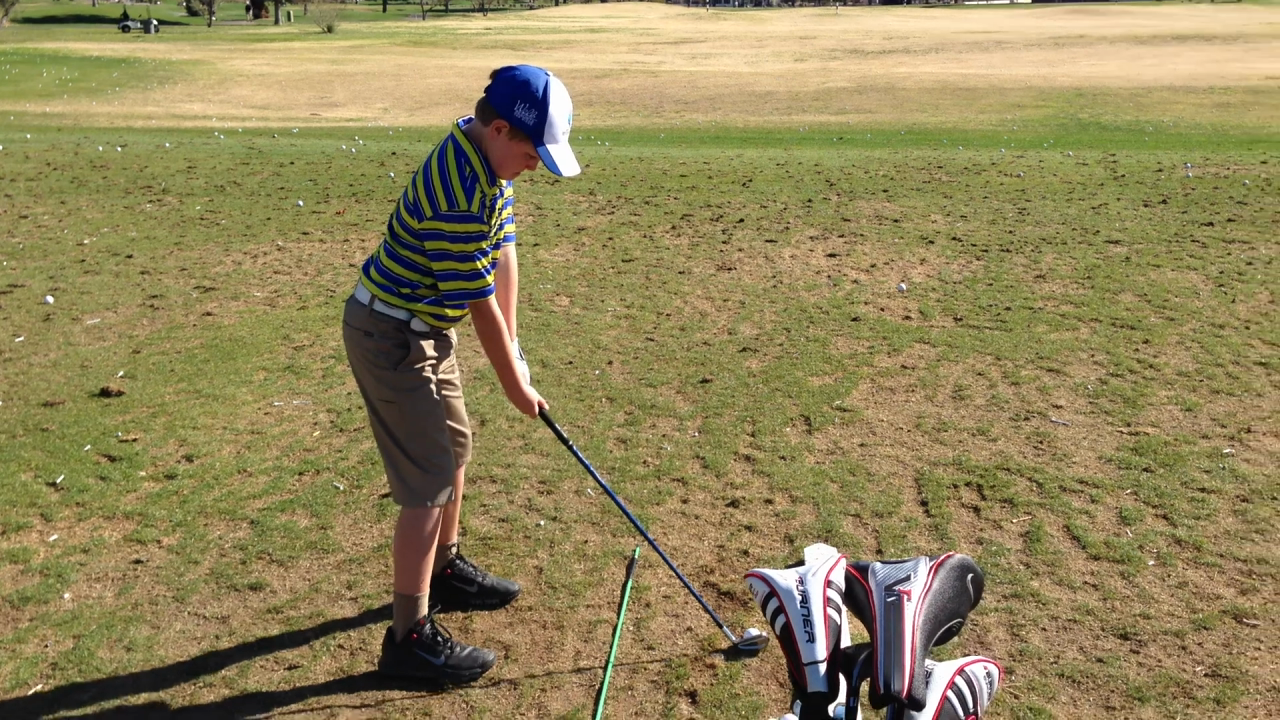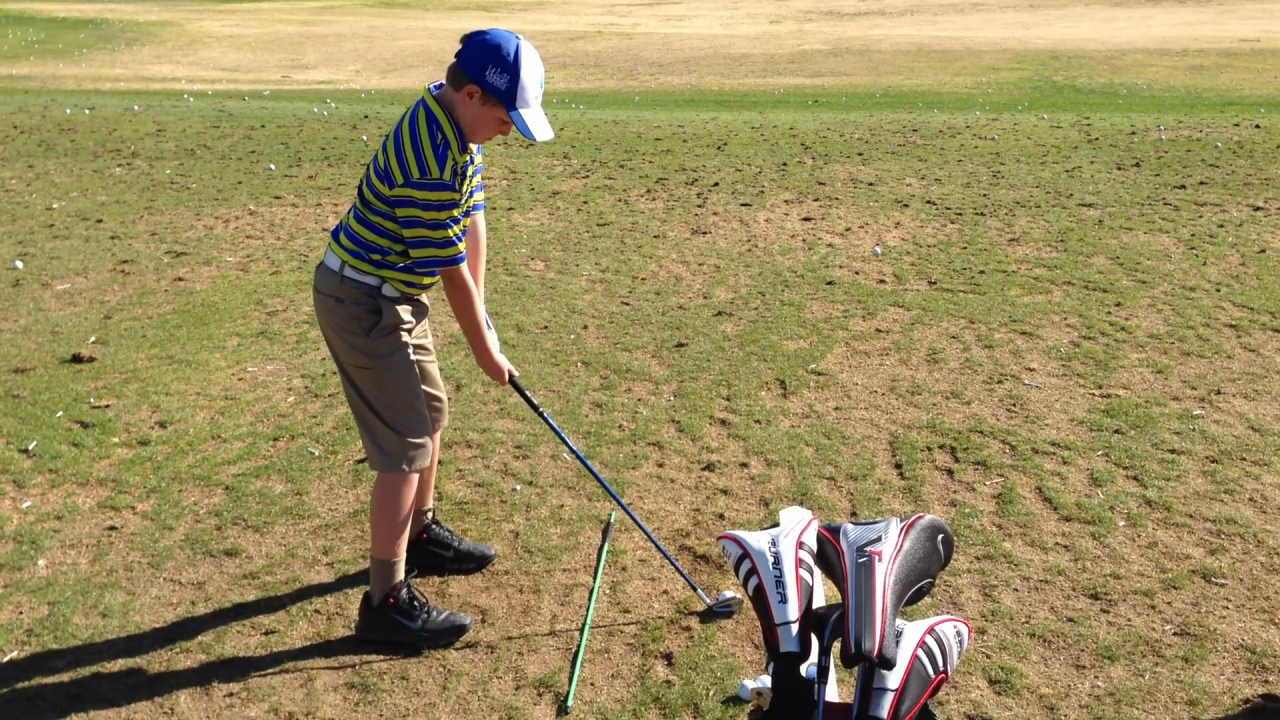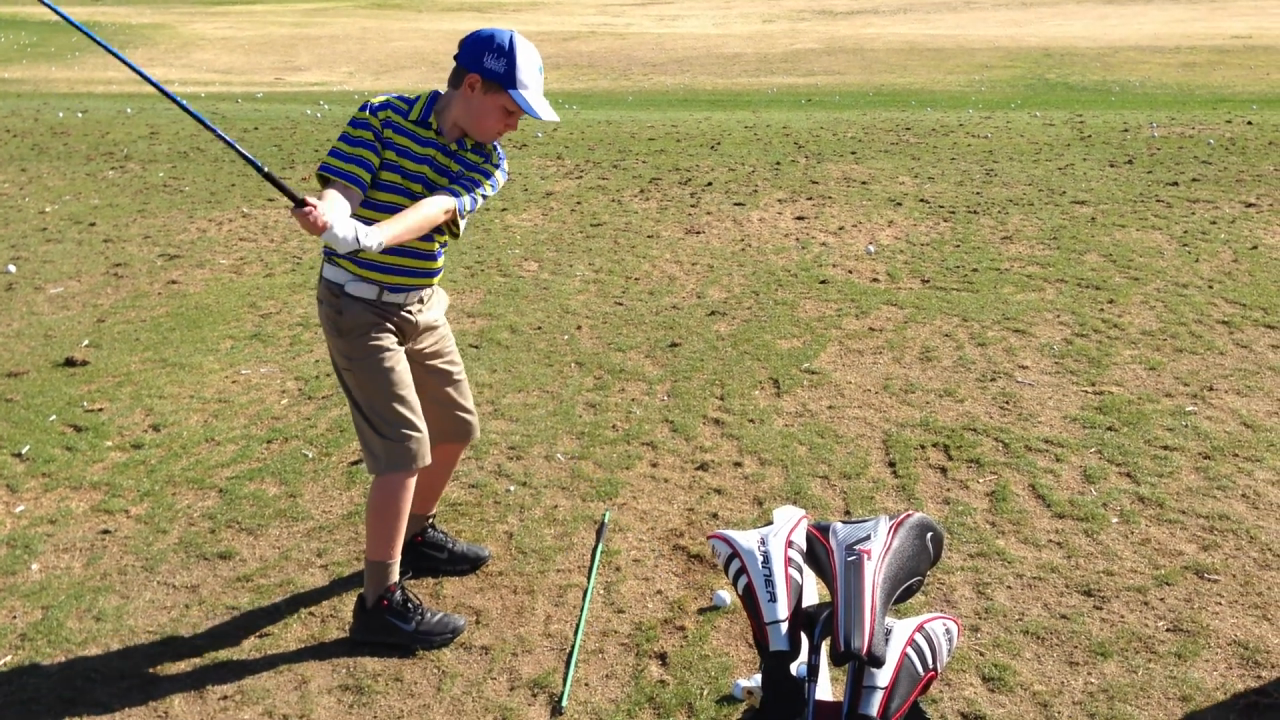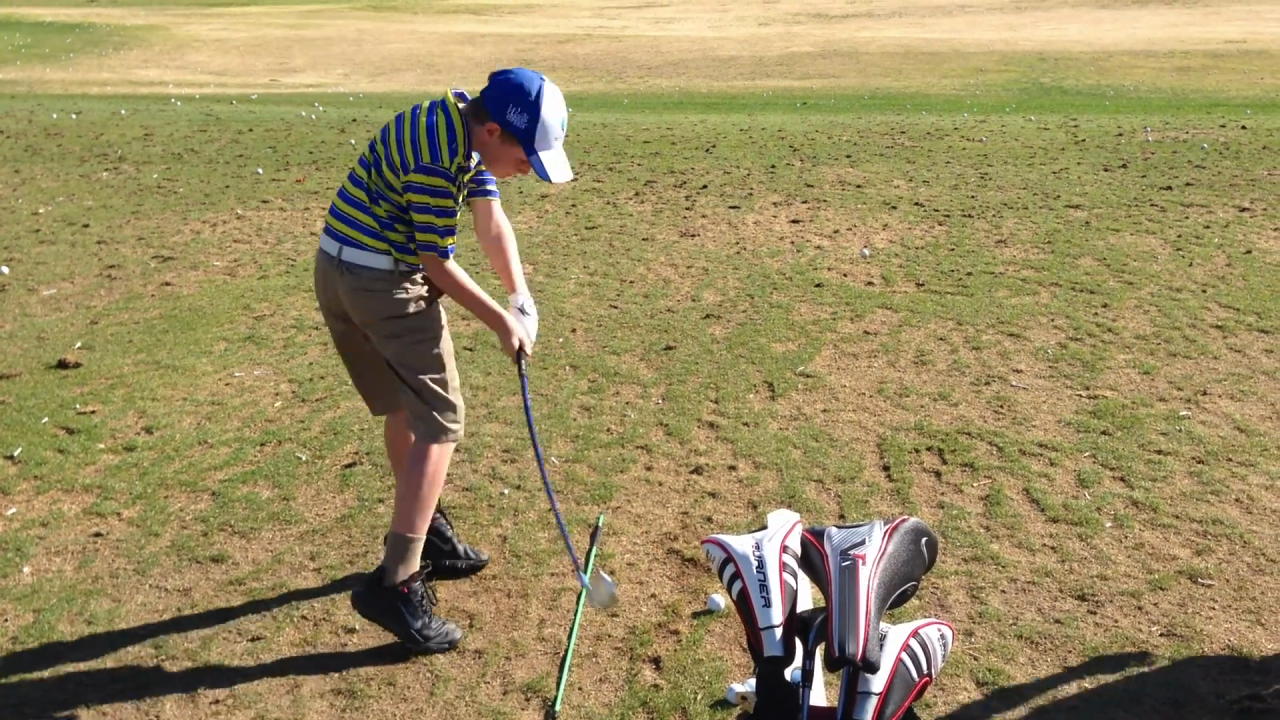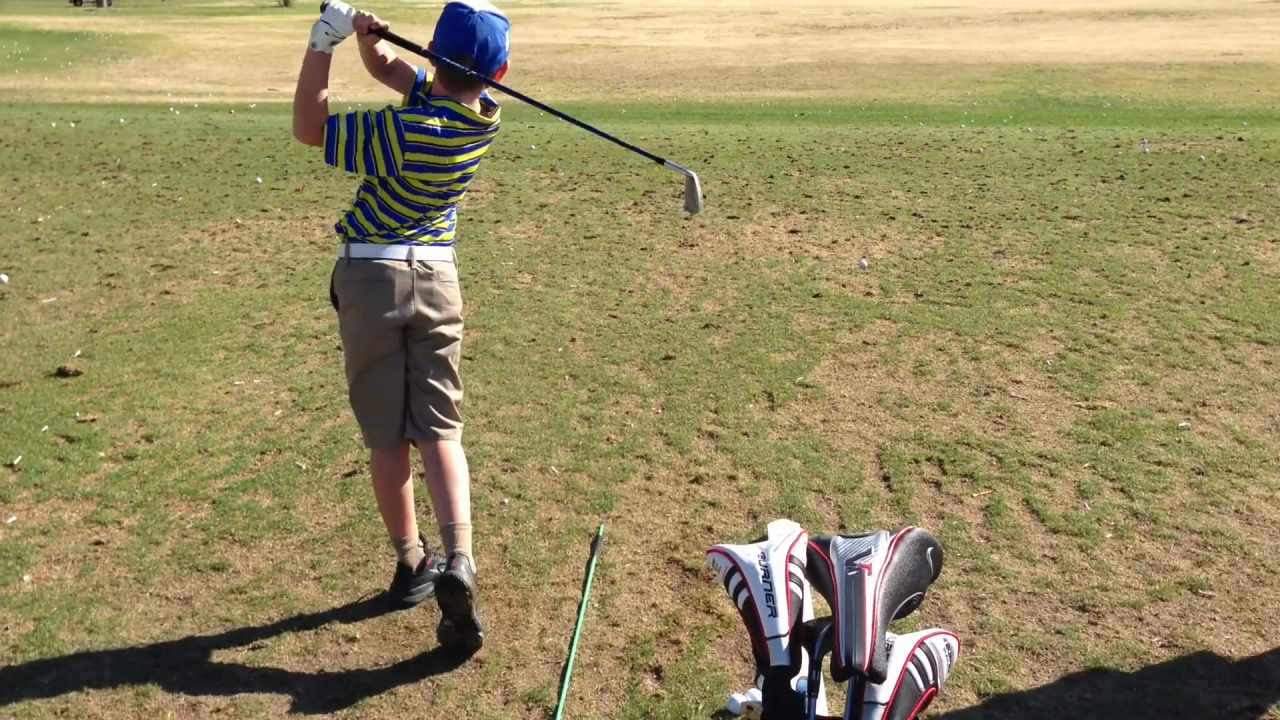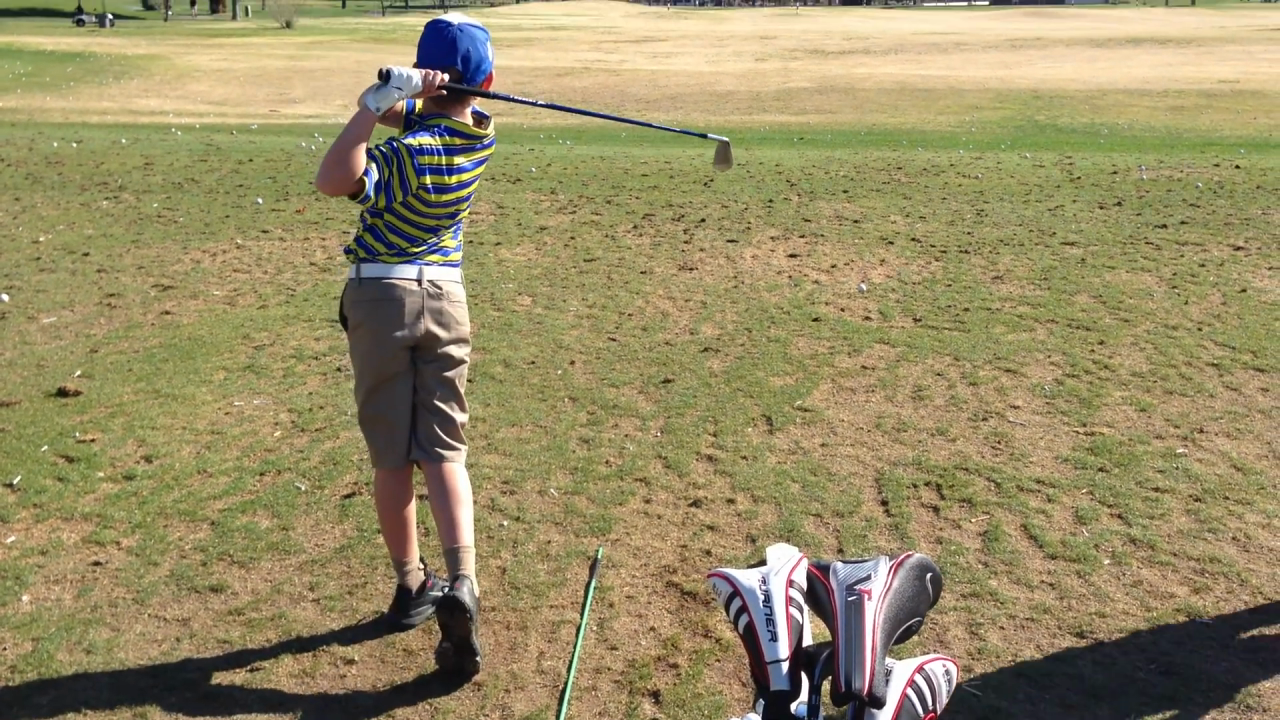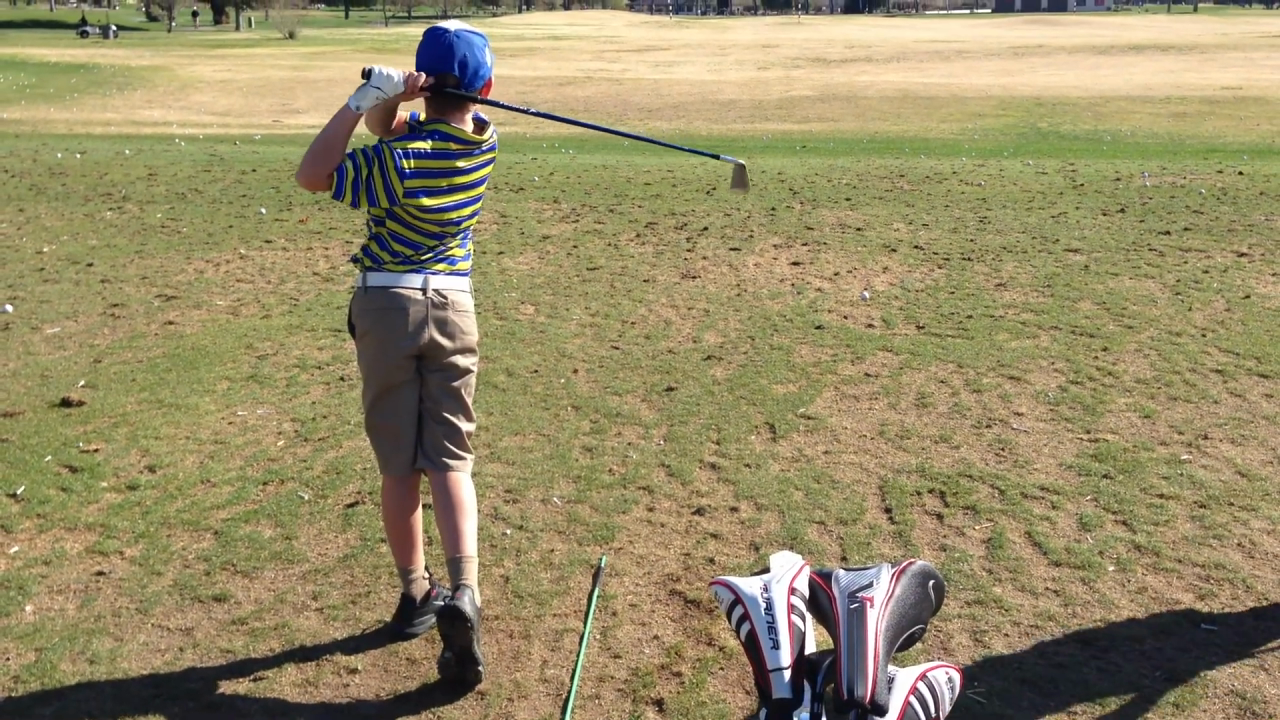
dt=0.7s
person 1, frame 1
left shoulder: (486, 158)
right shoulder: (460, 193)
left elbow: (504, 253)
right elbow: (480, 302)
left wrist: (514, 347)
right wrist: (514, 383)
left hip: (423, 326)
right hip: (391, 335)
left knee: (453, 447)
right knee: (428, 480)
left ankle: (444, 569)
right ankle: (410, 637)
person 1, frame 2
left shoulder: (453, 122)
right shoulder: (431, 160)
left elbow: (473, 221)
right elbow: (452, 269)
left wrist: (481, 315)
right wrist: (484, 350)
left hip: (394, 293)
right hip: (362, 302)
left knee: (429, 413)
right knee: (405, 445)
left ankle: (420, 533)
right ankle: (387, 601)
person 1, frame 3
left shoulder: (486, 164)
right shoulder: (383, 116)
left elbow: (437, 208)
right elbow: (337, 184)
left wrist: (371, 237)
right wrist: (328, 213)
left hip: (420, 303)
right hip: (358, 305)
left knee: (455, 428)
right knee: (405, 449)
left ankle: (415, 537)
right ankle: (380, 603)
person 1, frame 4
left shoulder: (454, 114)
right shoulder: (435, 162)
left elbow: (491, 220)
right elbow: (433, 264)
left wrist: (521, 298)
right wrist: (498, 319)
left hip: (338, 273)
right hip: (385, 284)
left knee: (407, 407)
right knee: (439, 422)
left ankle: (423, 532)
right ankle: (396, 582)
person 1, frame 5
left shoulder: (404, 131)
right shoulder: (485, 117)
left elbow: (307, 127)
right elbow: (391, 68)
left hip: (370, 277)
right hip: (435, 278)
left knee: (387, 436)
right knee: (440, 429)
left ankle: (413, 564)
right ankle: (458, 560)
person 1, frame 6
left shoulder: (412, 153)
right shoulder: (478, 130)
left elbow: (331, 181)
right elbow: (397, 114)
left wrist: (381, 98)
right wrist: (388, 99)
left hip: (379, 298)
right hip: (444, 297)
left knee: (392, 456)
right knee: (444, 450)
left ankle: (412, 585)
right ankle: (460, 584)
person 1, frame 7
left shoulder: (403, 161)
right shoulder: (485, 140)
left elbow: (311, 174)
left wrist: (362, 98)
right wrist: (383, 103)
left hip: (386, 305)
right hip: (452, 306)
left knee: (398, 464)
right knee: (449, 459)
left ankle: (416, 593)
right ankle: (463, 592)
